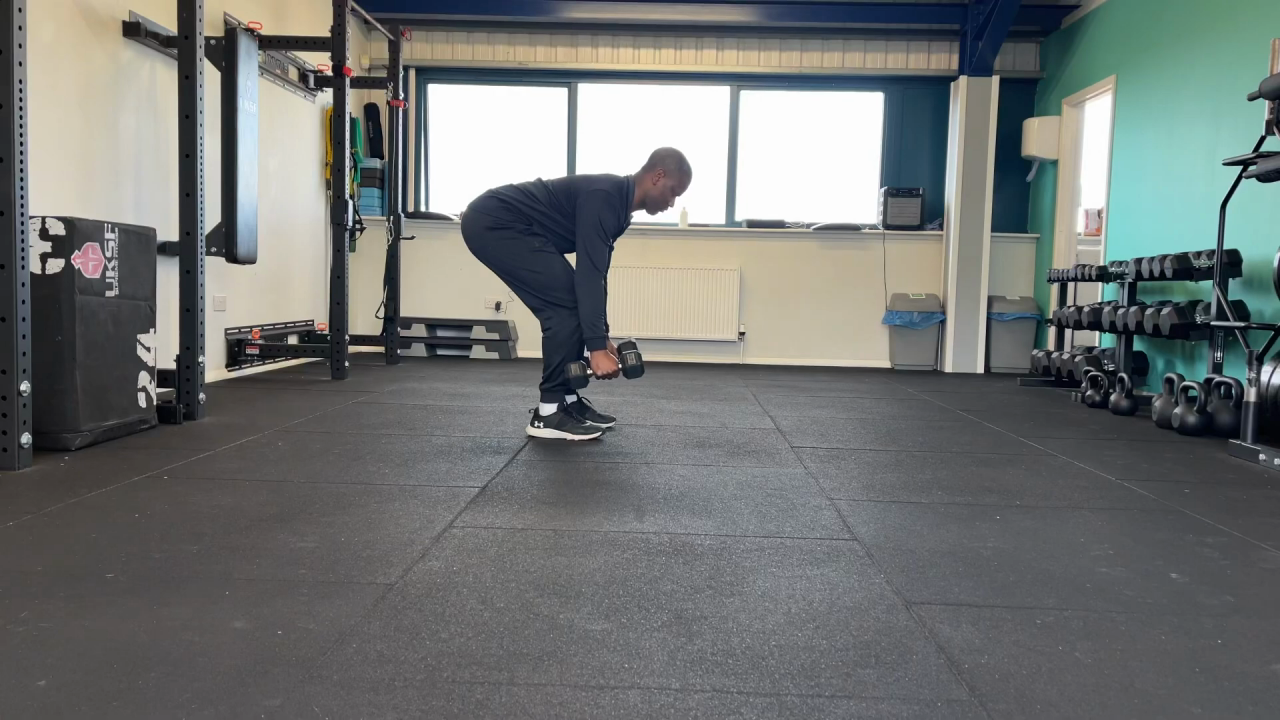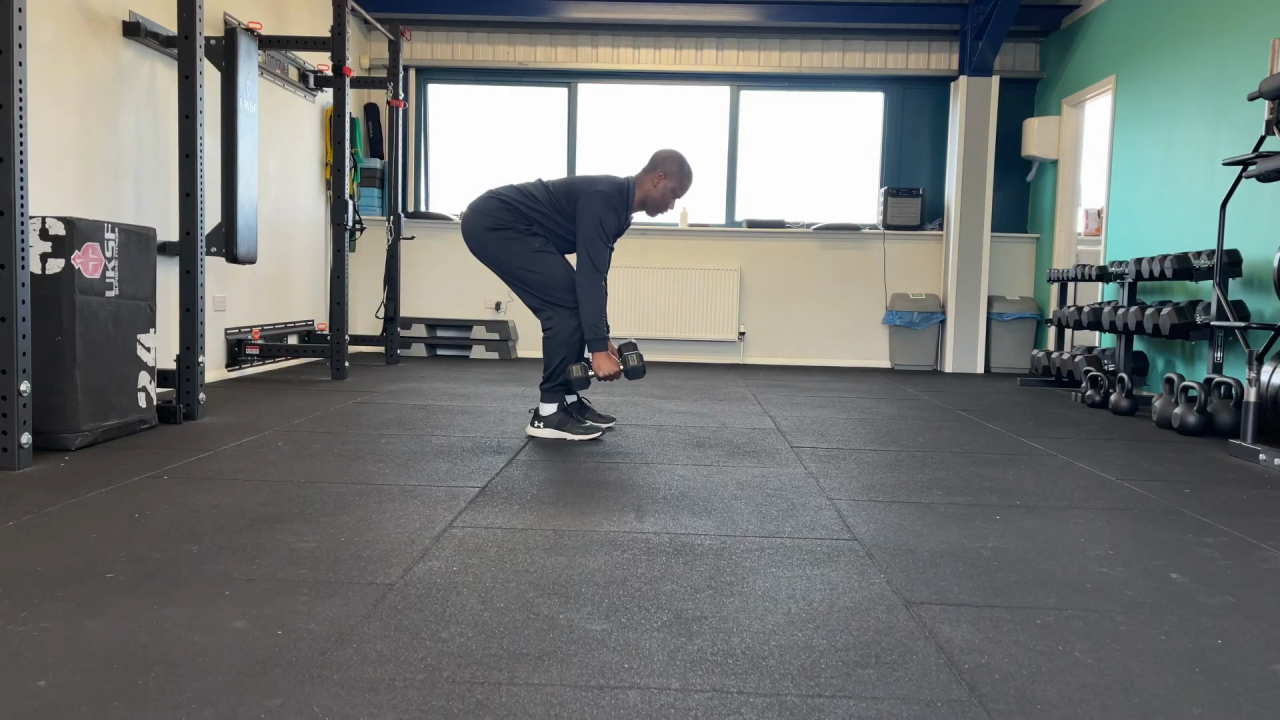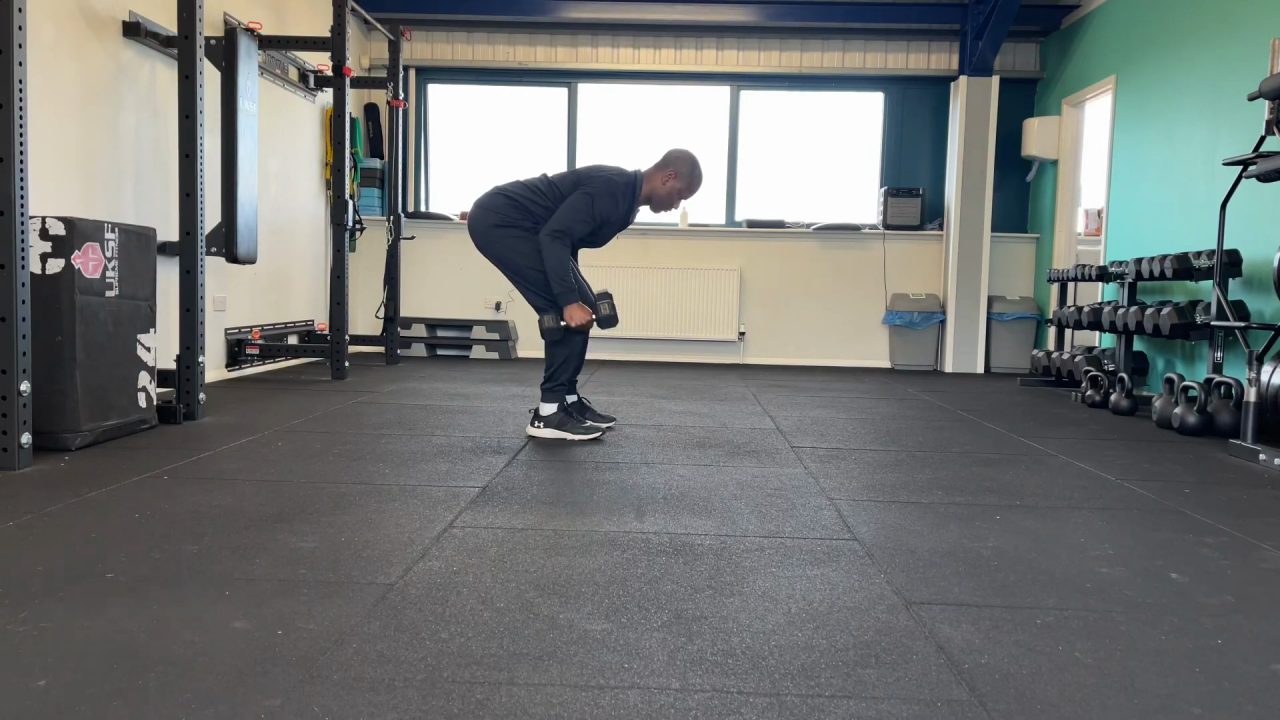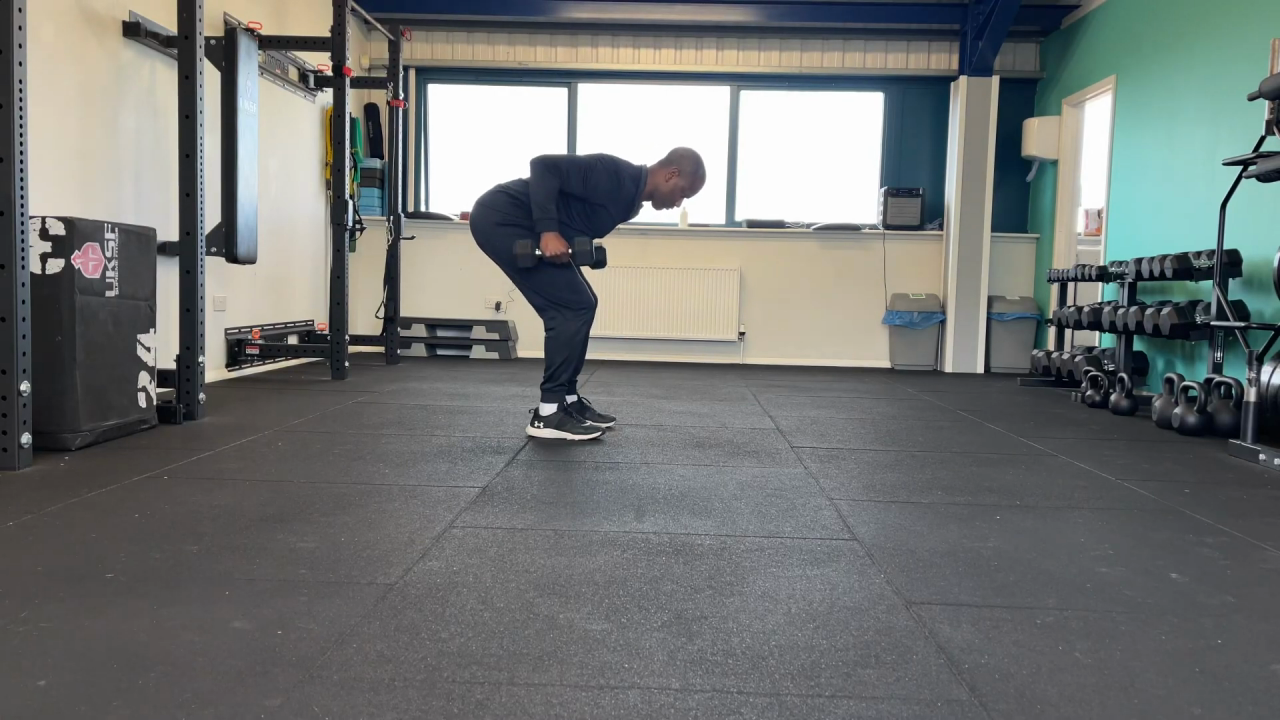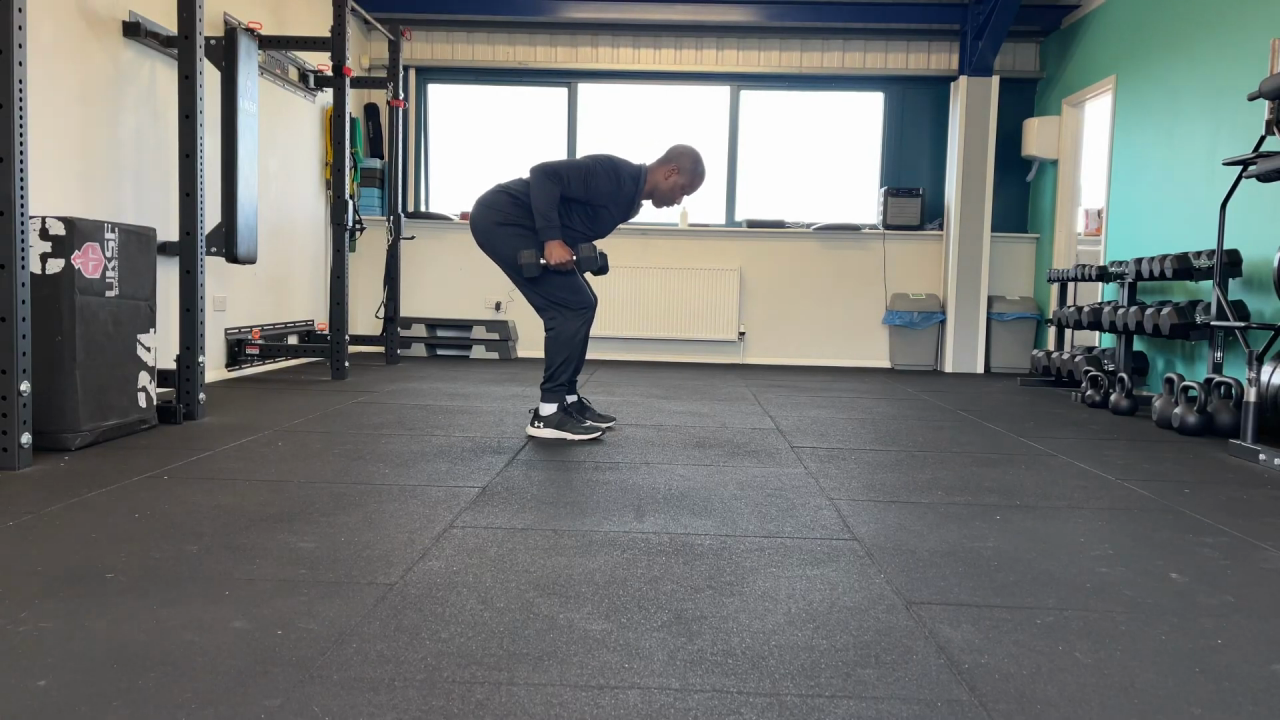
dt=0.5s
person 1, frame 1
left shoulder: (618, 204)
right shoulder: (604, 198)
left elbow: (596, 273)
right elbow: (588, 274)
left wrist: (601, 338)
right wrist: (596, 347)
left hip: (502, 225)
right hip: (493, 223)
left knee: (570, 304)
right knee: (566, 306)
left ankle: (566, 401)
right ankle: (548, 413)
person 1, frame 2
left shoulder: (618, 205)
right shoulder: (605, 199)
left elbow: (594, 274)
right elbow: (589, 276)
left wrist: (602, 338)
right wrist: (598, 348)
left hip: (500, 224)
right hip: (493, 222)
left knee: (569, 305)
right knee: (567, 305)
left ankle: (565, 400)
right ankle: (549, 413)
person 1, frame 3
left shoulder: (626, 200)
right shoulder: (613, 188)
left elbow: (565, 235)
right elbow: (553, 235)
left wrist: (577, 299)
right wrist: (569, 302)
left hip: (508, 222)
right hip: (499, 220)
left knee: (580, 305)
right knee: (571, 310)
left ankle: (567, 400)
right ankle: (549, 413)
person 1, frame 4
left shoulder: (629, 199)
right shoulder: (616, 176)
right elbow: (544, 165)
right wrist: (548, 231)
left hip: (514, 221)
right hip: (500, 218)
left knee: (579, 304)
right knee: (572, 306)
left ankle: (566, 400)
right ankle: (548, 414)
person 1, frame 5
left shoulder: (630, 198)
right shoulder: (615, 175)
right elbow: (545, 174)
right wrist: (552, 239)
left hip: (516, 222)
right hip: (500, 217)
left knee: (580, 304)
right knee: (572, 306)
left ankle: (567, 400)
right ankle: (548, 414)
